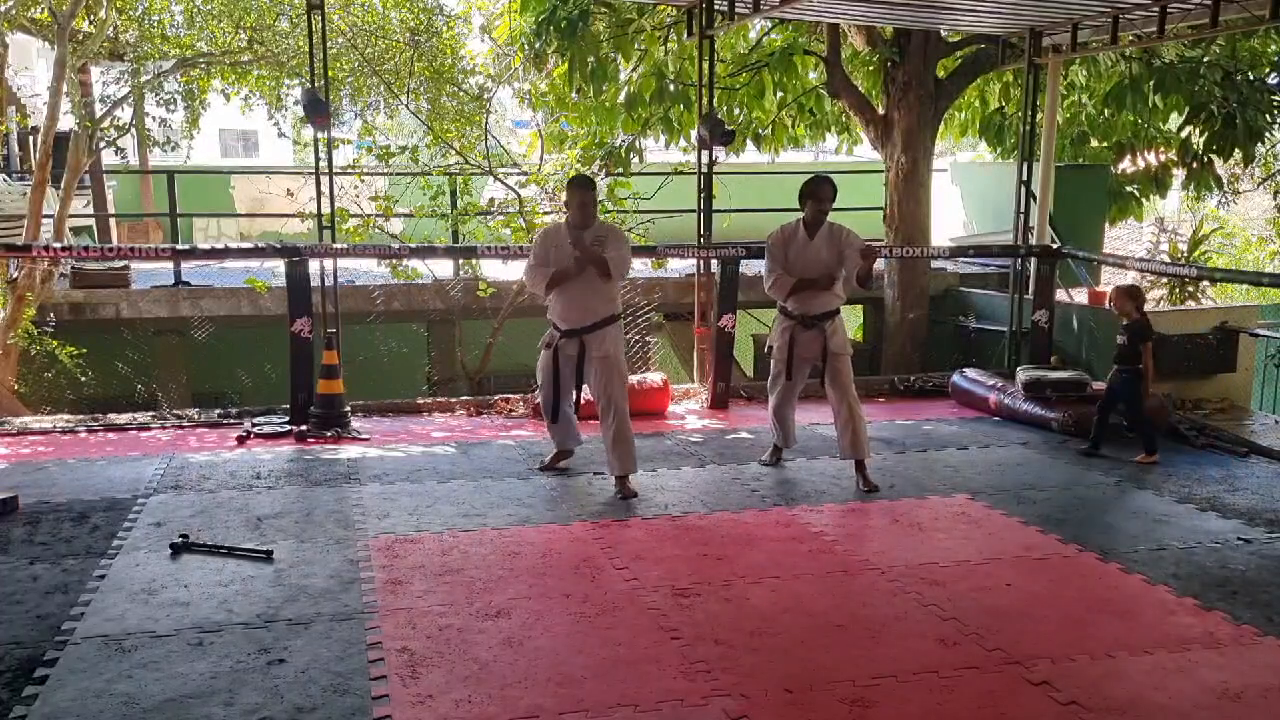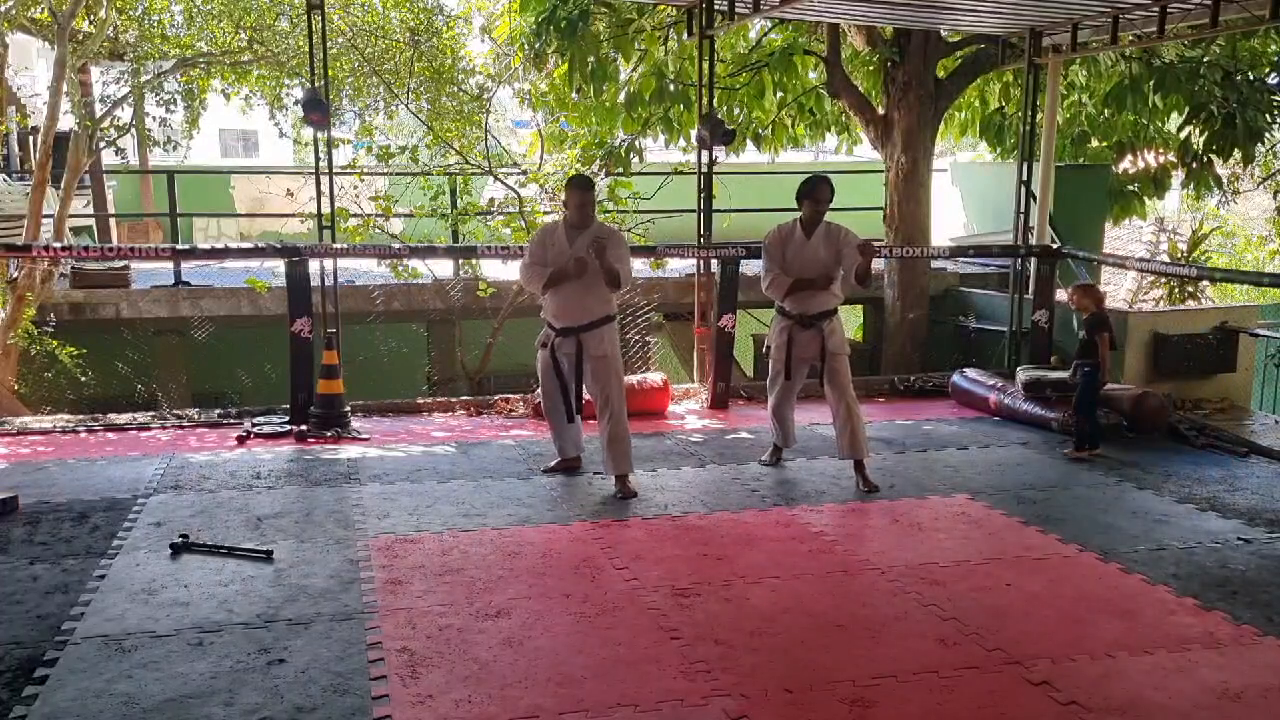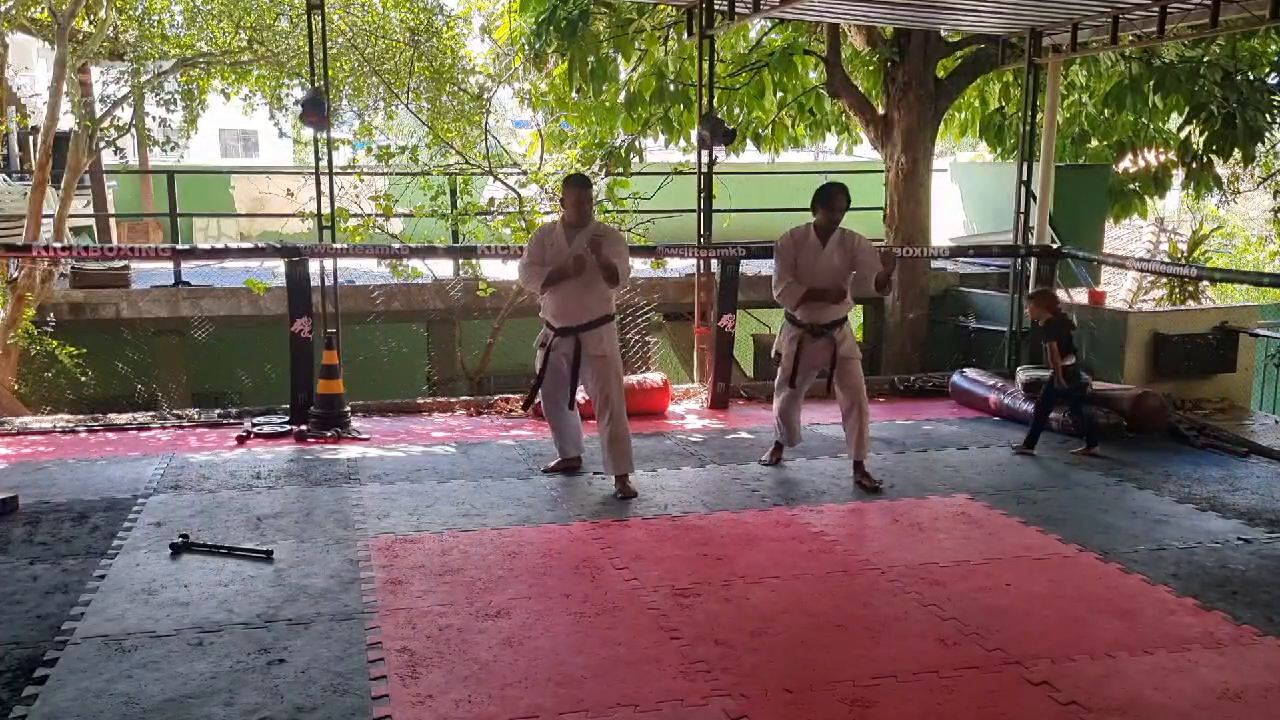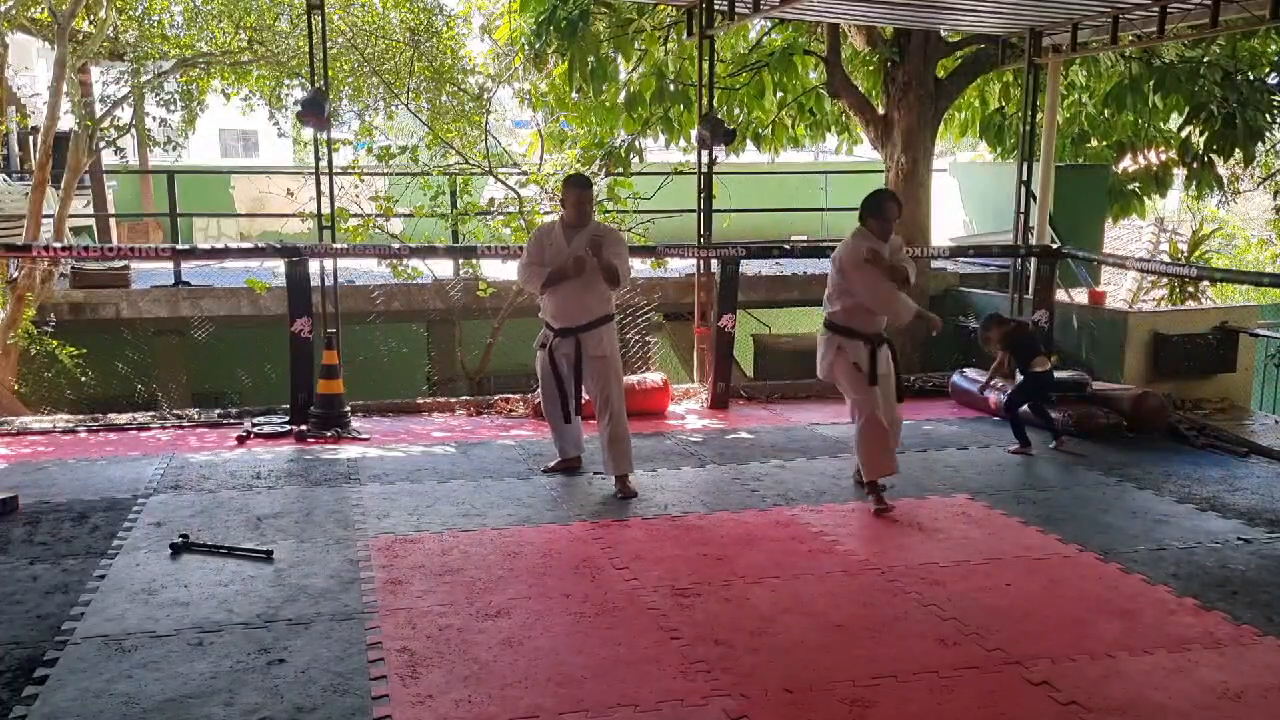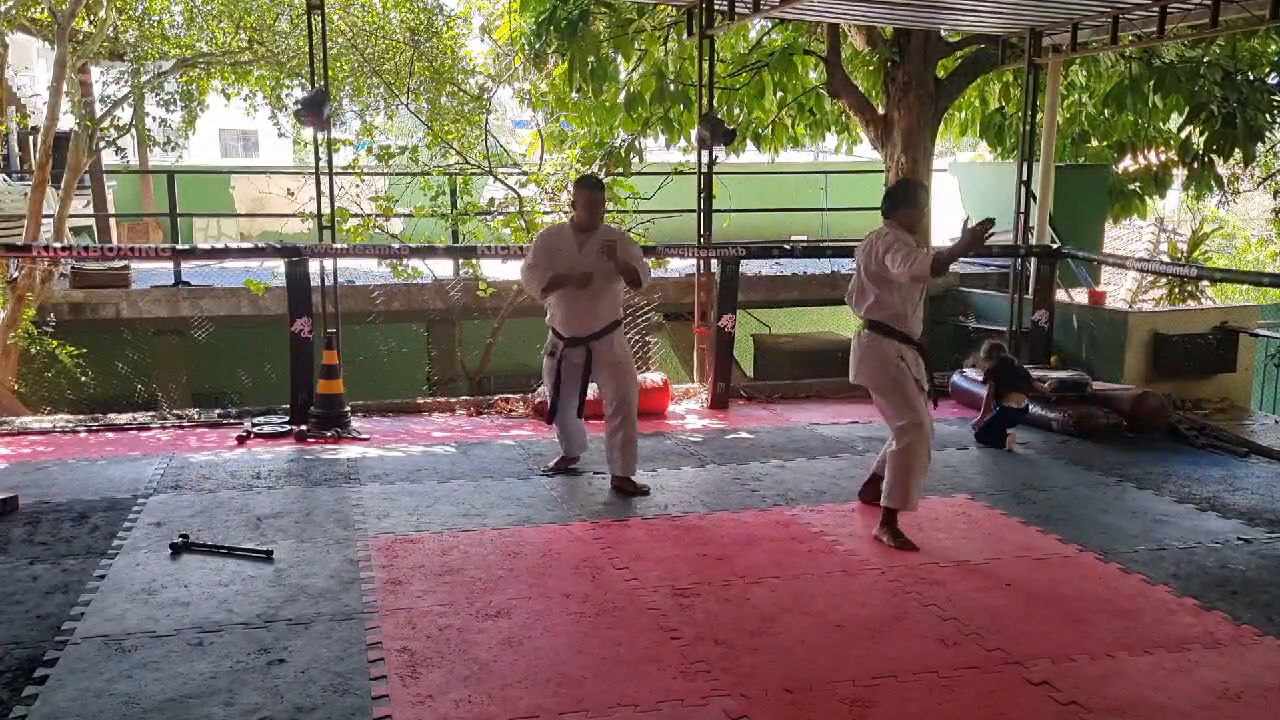
dt=0.4s
person 1, frame 1
left shoulder: (843, 236)
right shoulder: (781, 237)
left elbow: (861, 280)
right elbow: (774, 284)
left wrist: (867, 264)
right wrist: (814, 283)
left hip: (829, 327)
right hip: (791, 327)
left knee: (845, 396)
right knee: (781, 394)
left ankle: (861, 469)
right ankle: (779, 445)
person 1, frame 2
left shoulder: (840, 236)
right shoulder: (778, 237)
left elbow: (859, 278)
right elbow: (771, 283)
left wrist: (866, 261)
right wrist: (811, 283)
left hip: (826, 327)
right hip: (788, 326)
left knee: (843, 396)
right knee: (780, 394)
left ankle: (860, 468)
right ankle: (779, 444)
person 1, frame 3
left shoulder: (852, 243)
right shoulder: (791, 241)
left elbow: (877, 284)
right elbow: (783, 291)
left wrist: (887, 269)
right wrist: (824, 295)
left hip: (837, 334)
right hip: (799, 333)
left knee: (855, 398)
right knee: (787, 395)
left ankle: (859, 468)
right ankle: (779, 446)
person 1, frame 4
left shoulder: (887, 245)
right shoulder: (854, 251)
left elbow: (906, 282)
right elbow: (884, 297)
left wrist: (888, 265)
right wrist: (930, 319)
left hip: (873, 343)
right hip: (844, 344)
left knee: (889, 416)
right knee: (869, 413)
left ankle: (866, 473)
right ankle: (875, 489)
person 1, frame 5
left shoulder: (887, 241)
right shoulder: (892, 240)
right elbow: (916, 265)
right wrist: (962, 247)
left hip: (895, 349)
right hip: (886, 351)
left knee: (910, 429)
right knee: (915, 433)
left ankle: (874, 486)
right ankle: (887, 523)
person 2, frame 1
left shoulder: (611, 235)
right shoulder: (548, 236)
left elbow: (616, 270)
right elbow: (533, 277)
left wrist: (588, 252)
right wrist: (568, 271)
left hip: (602, 334)
right hip: (560, 334)
left knee: (613, 404)
right knee: (550, 396)
left ankle: (622, 475)
right ankle: (565, 446)
person 2, frame 2
left shoulder: (610, 237)
right shoulder: (545, 235)
left elbow: (620, 281)
right elbow: (529, 276)
left wrist: (604, 262)
right wrist: (567, 272)
left hip: (598, 334)
right hip: (557, 334)
left knee: (610, 403)
right knee: (555, 401)
left ankle: (621, 475)
right ankle: (570, 456)
person 2, frame 3
left shoulder: (608, 236)
right shoulder: (544, 236)
left elbow: (618, 276)
right elbow: (528, 275)
left wrist: (600, 257)
right wrist: (565, 270)
left hip: (596, 334)
right hip: (555, 334)
left knee: (609, 403)
right knee: (554, 400)
left ankle: (621, 475)
right ankle: (570, 455)
person 2, frame 4
left shoulder: (608, 235)
right shoulder: (543, 235)
left elbow: (619, 279)
right elbow: (527, 276)
left wrist: (601, 259)
right wrist: (565, 271)
left hip: (596, 334)
right hip: (555, 335)
left knee: (610, 404)
right knee: (555, 401)
left ankle: (621, 475)
right ankle: (570, 456)
person 2, frame 5
left shoulder: (618, 239)
right shoulder: (550, 238)
left elbow: (640, 278)
right elbow: (531, 278)
left wrist: (620, 263)
right wrist: (566, 279)
left hip: (607, 340)
right hip: (564, 341)
left knee: (623, 405)
right knee: (559, 404)
left ankle: (622, 474)
right ankle: (571, 453)
